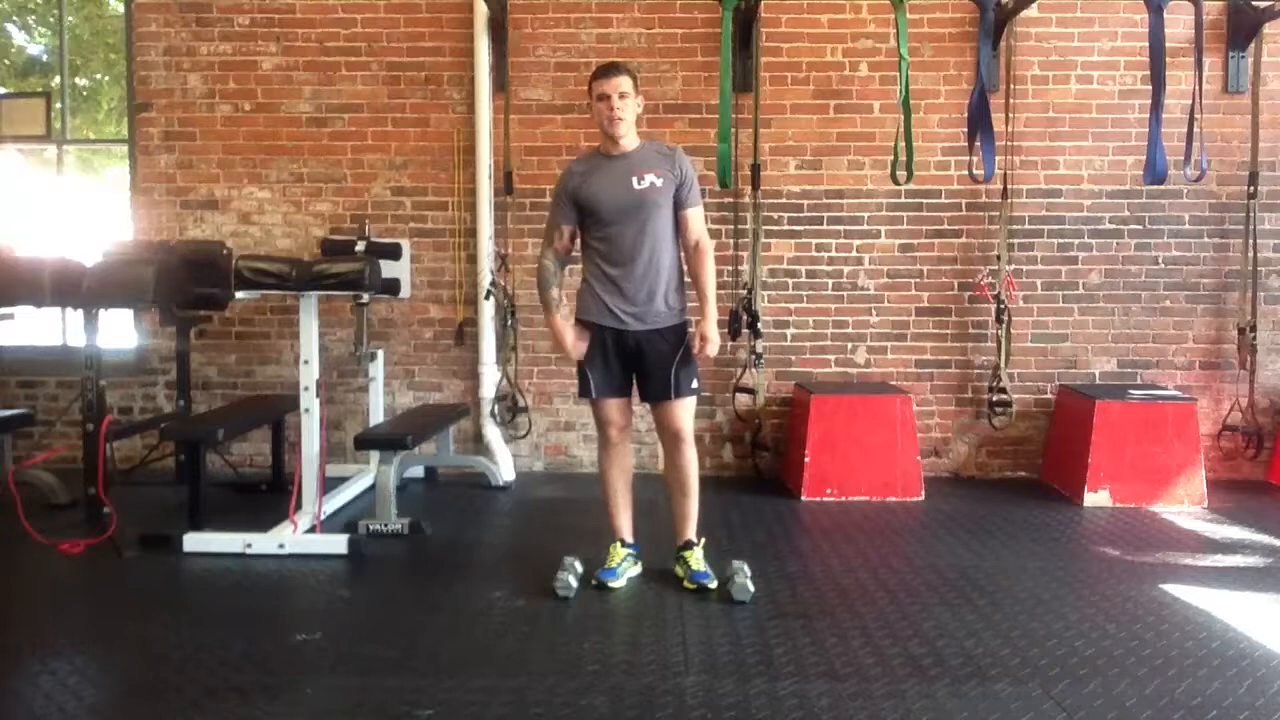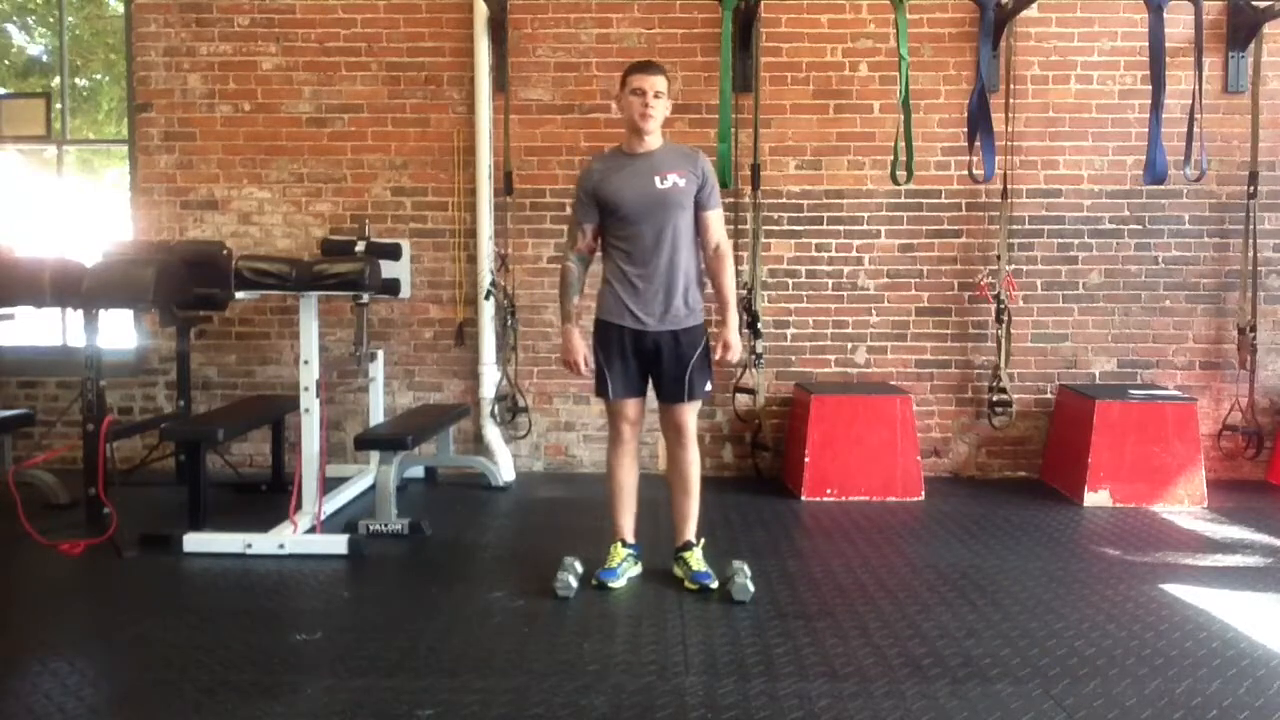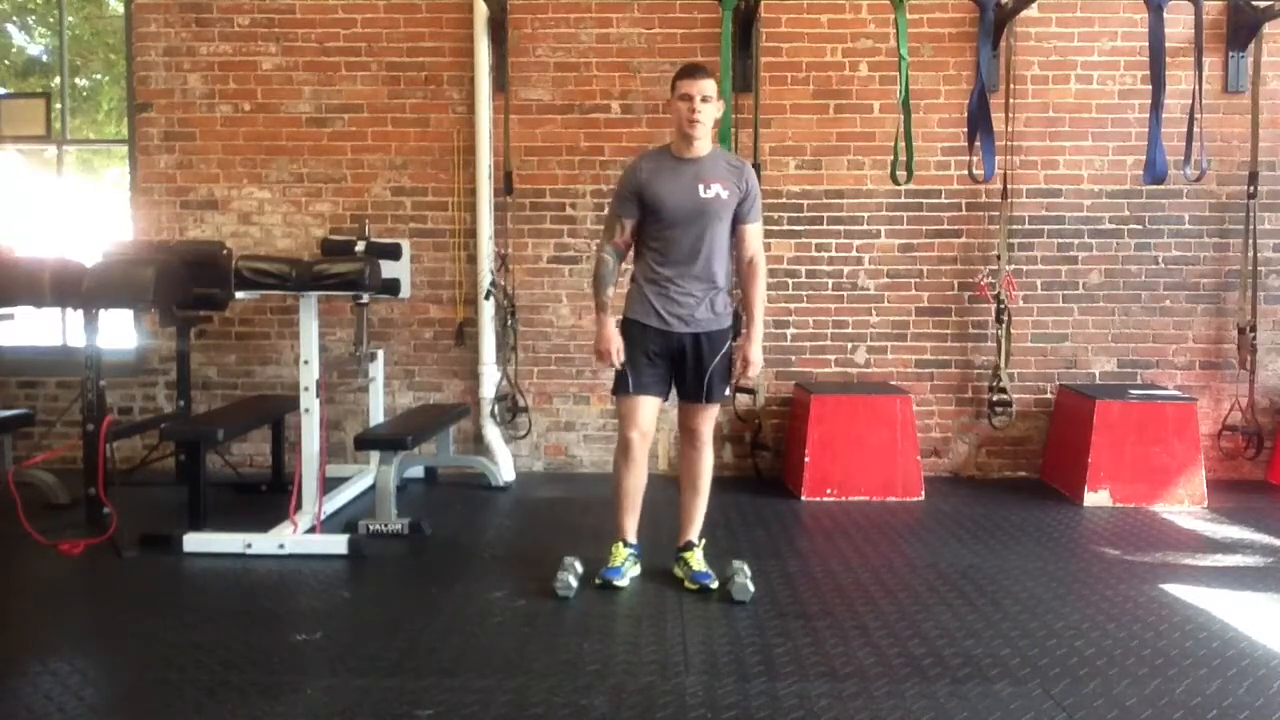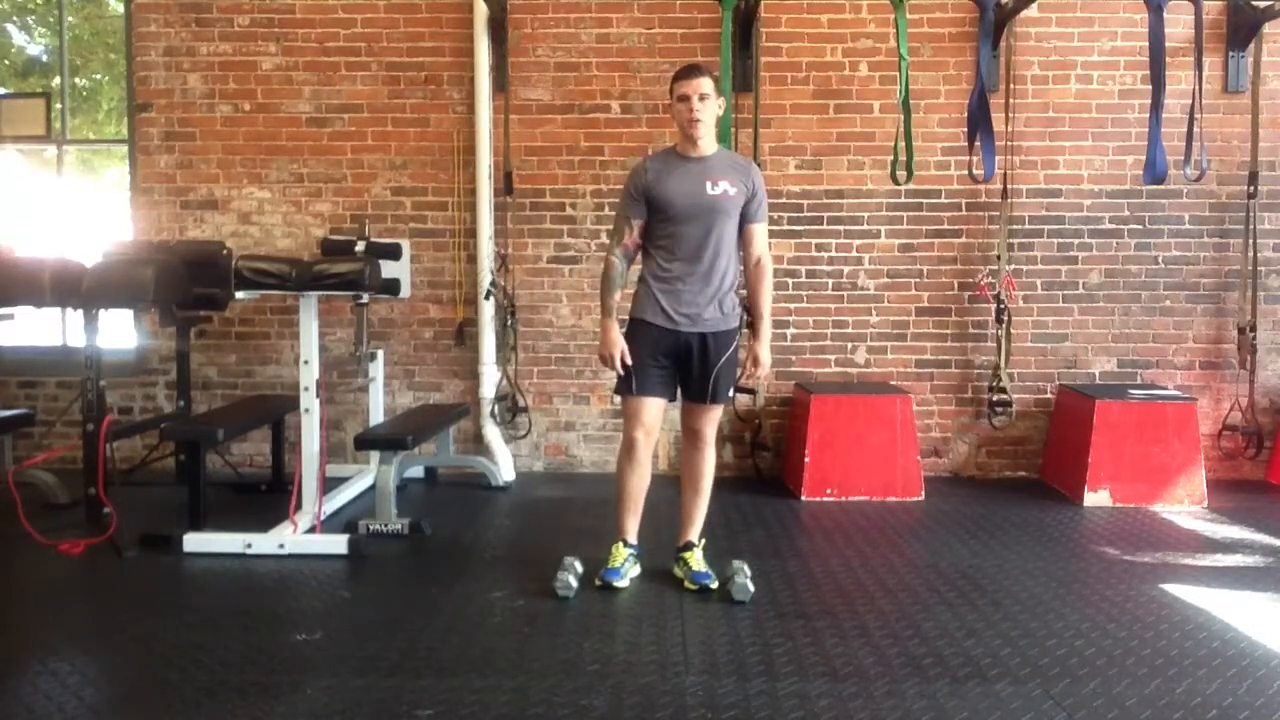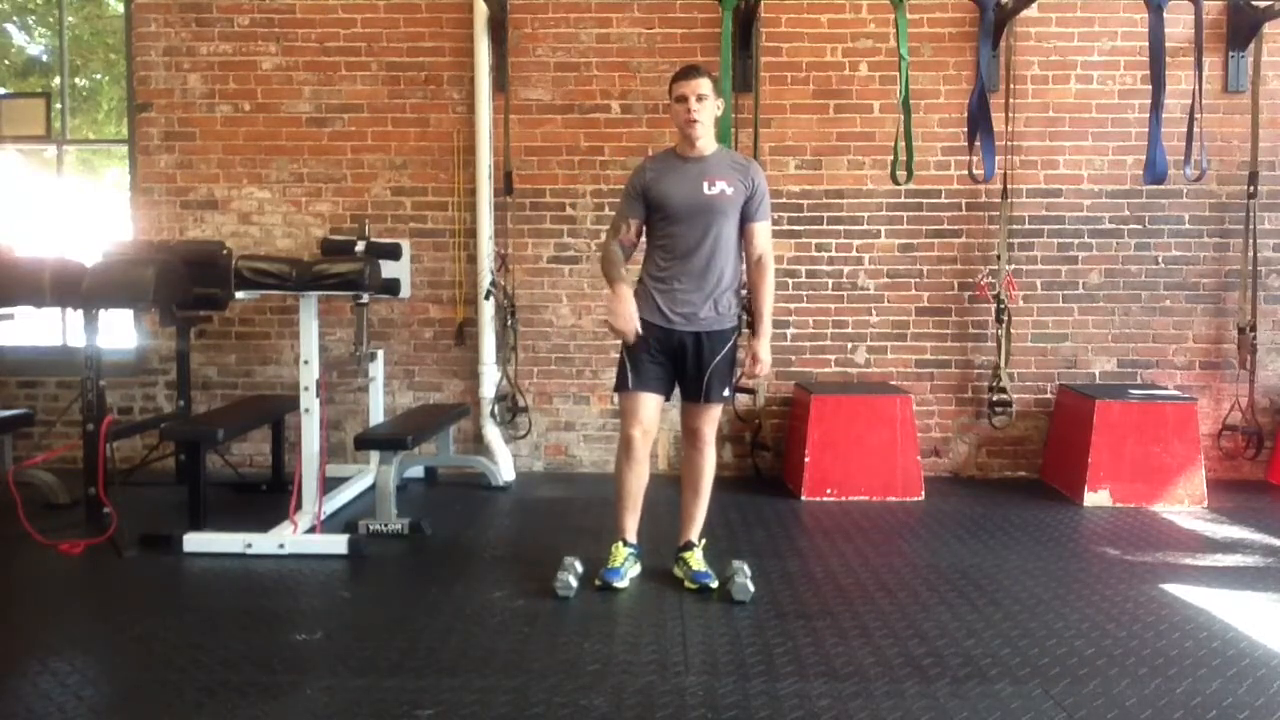
dt=1s
person 1, frame 1
left shoulder: (672, 162)
right shoulder: (577, 175)
left elbow: (697, 243)
right elbow: (554, 254)
left wrist: (709, 315)
right wrist: (555, 317)
left hip: (665, 323)
right hip: (600, 326)
left knee: (678, 432)
right knee: (613, 432)
left ankle: (689, 547)
right ankle: (624, 547)
person 1, frame 2
left shoulder: (694, 165)
right shoulder: (598, 173)
left elbow: (716, 246)
right elbow: (576, 255)
left wrist: (730, 319)
right wrist: (569, 327)
left hip: (682, 323)
right hip: (618, 325)
left knee: (682, 432)
right knee: (624, 431)
left ankle: (687, 548)
right ankle: (625, 547)
person 1, frame 3
left shoulder: (738, 175)
right shoulder: (642, 171)
left elbow: (751, 259)
right elbow: (612, 249)
left wrist: (754, 335)
right wrist: (605, 319)
left hip: (709, 326)
right hip: (646, 323)
left knee: (698, 434)
right knee: (635, 434)
left ankle: (690, 548)
right ankle: (626, 547)
person 1, frame 4
left shoulder: (744, 175)
right shoulder: (648, 173)
left elbow: (757, 259)
right elbow: (620, 253)
left wrist: (762, 335)
right wrist: (608, 323)
left hip: (716, 328)
right hip: (653, 325)
left knee: (701, 434)
right knee: (639, 435)
left ankle: (689, 549)
right ankle: (626, 548)
person 1, frame 5
left shoulder: (746, 174)
right shoulder: (648, 173)
left elbow: (760, 258)
right elbow: (618, 243)
left wrist: (762, 334)
right wrist: (618, 292)
left hip: (714, 327)
right hip: (652, 324)
left knee: (700, 435)
right knee: (636, 432)
left ankle: (689, 549)
right ankle: (626, 547)
